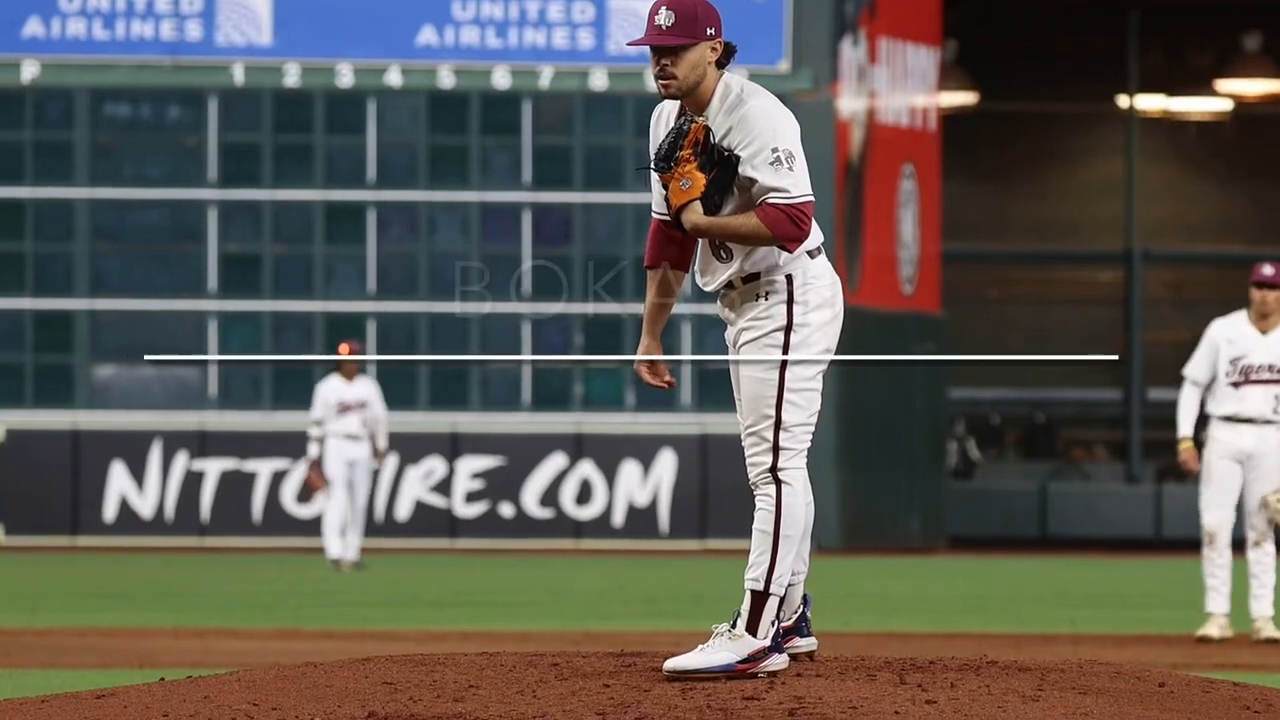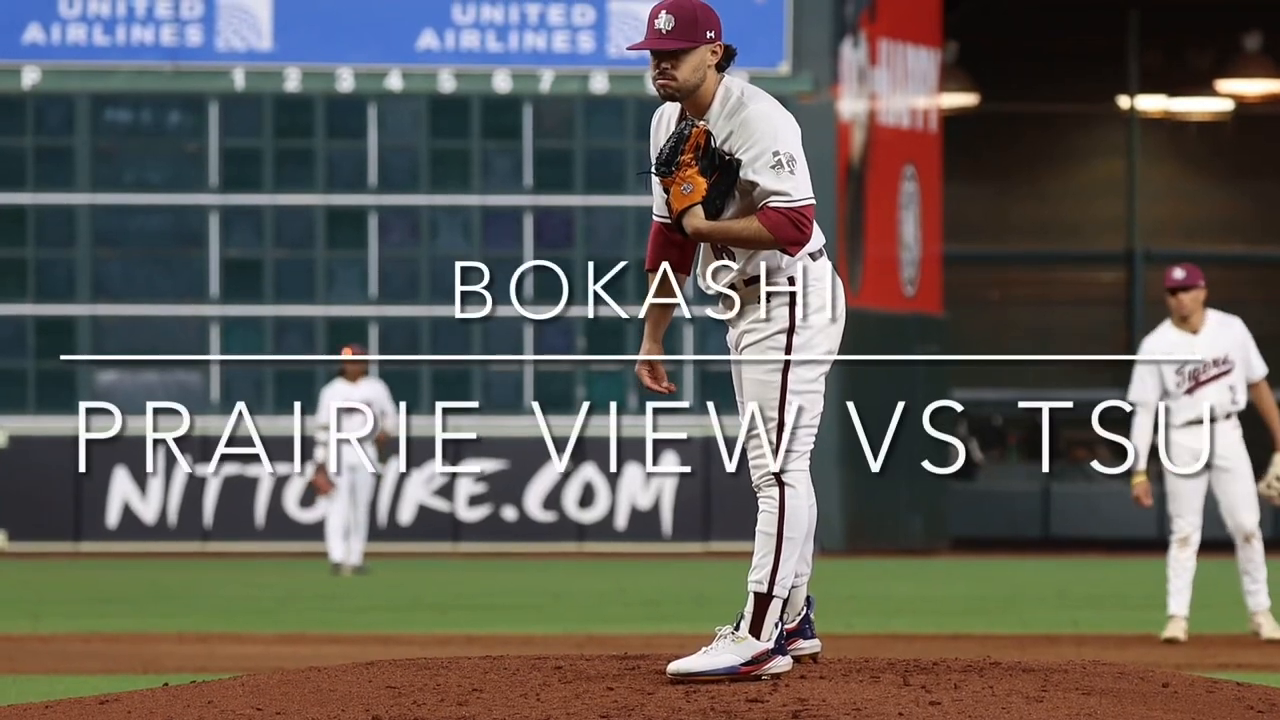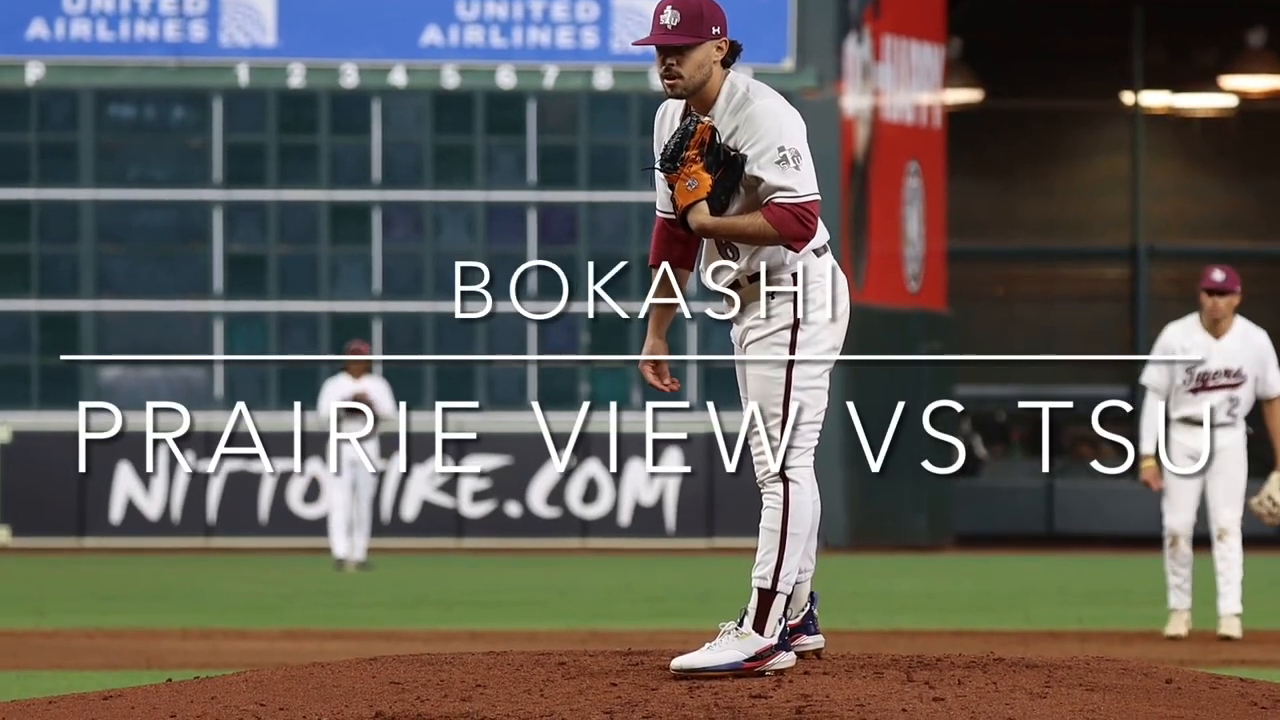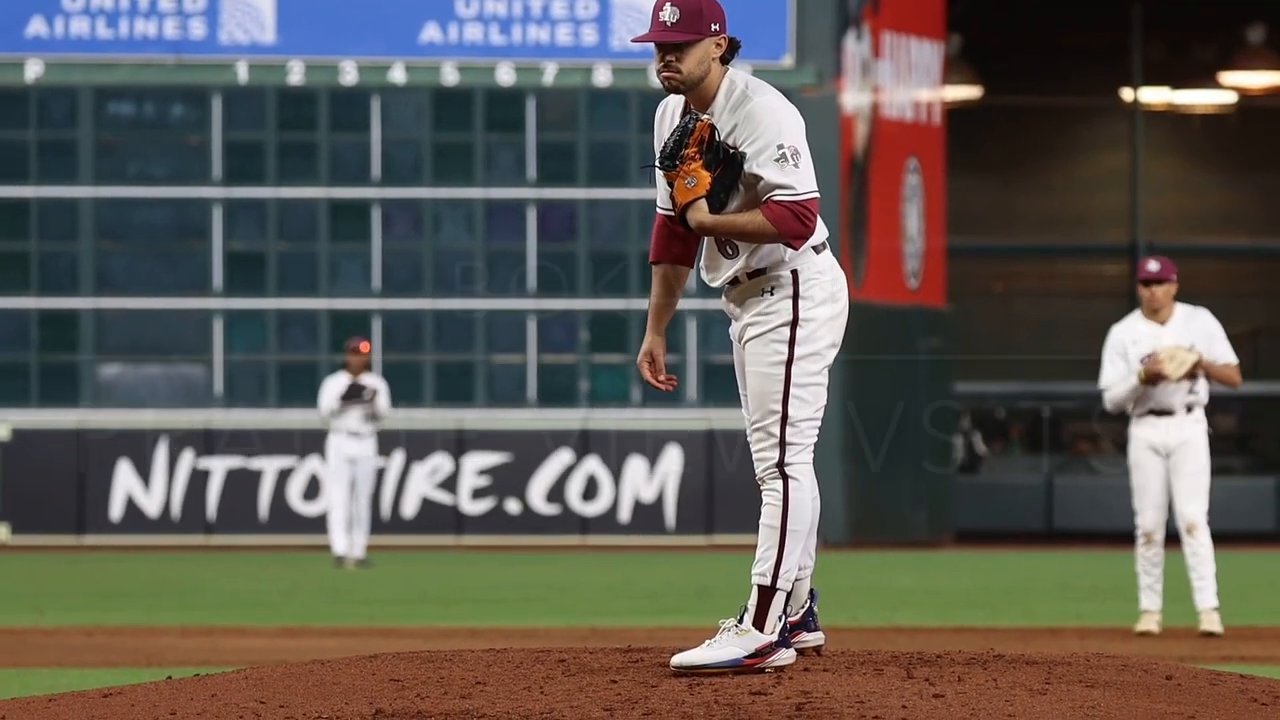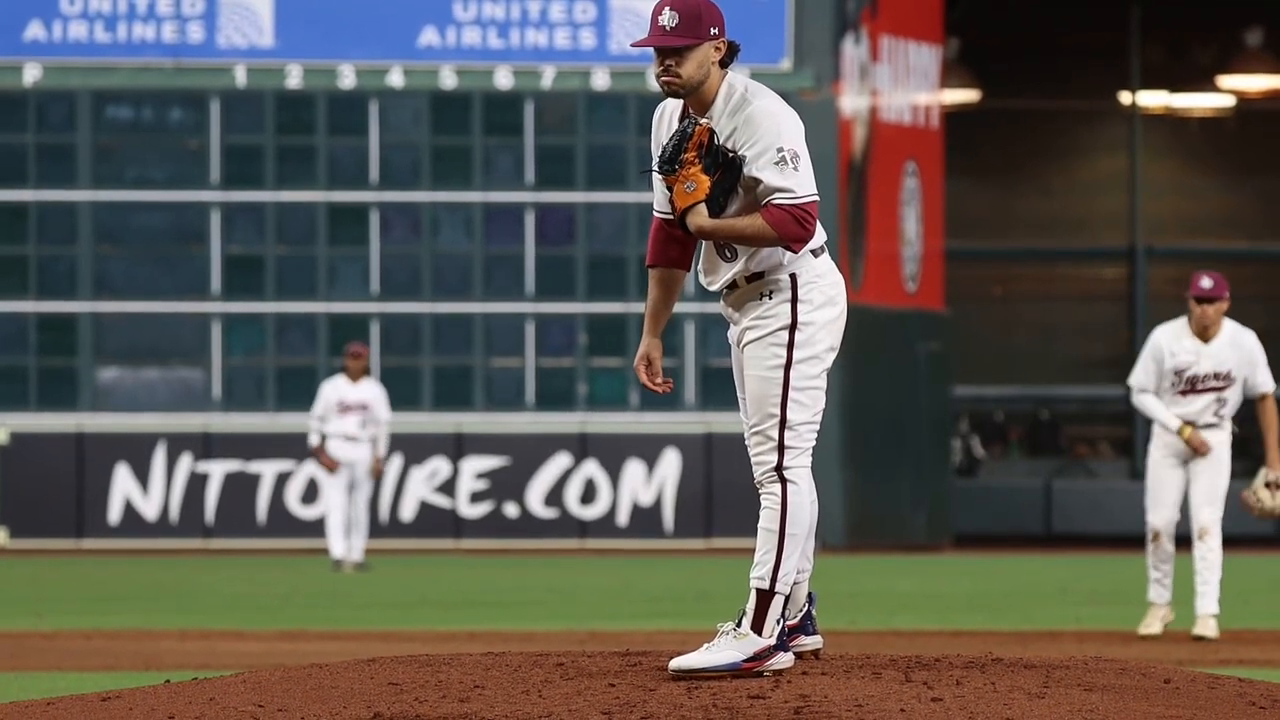
dt=1s
person 1, frame 1
left shoulder: (756, 114)
right shoulder: (666, 119)
left elbow: (791, 220)
right elbow: (667, 229)
left wrist: (701, 222)
right wrist: (651, 333)
left hip: (788, 297)
right hip: (741, 302)
left knee: (774, 464)
right knee: (773, 463)
left ankle: (756, 635)
right ankle: (788, 617)
person 1, frame 2
left shoulder: (757, 118)
right shoulder: (667, 122)
left elbow: (793, 225)
right elbow: (669, 235)
left wrist: (704, 227)
right wrist: (652, 337)
left hip: (791, 300)
right hip: (744, 305)
left knee: (777, 468)
right knee: (776, 467)
left ankle: (760, 638)
right ankle: (792, 620)
person 1, frame 3
left shoulder: (763, 114)
right shoulder: (671, 118)
left elbow: (798, 221)
right elbow: (672, 231)
left wrist: (709, 222)
right wrist: (656, 333)
left hip: (796, 296)
right hip: (748, 302)
left knee: (782, 464)
right knee: (778, 463)
left ankle: (764, 634)
right ankle: (796, 616)
person 1, frame 4
left shoulder: (761, 110)
right shoulder: (670, 114)
left elbow: (797, 218)
right elbow: (672, 226)
left wrist: (707, 220)
right wrist: (656, 329)
left hip: (794, 292)
right hip: (746, 297)
left knee: (781, 458)
right knee: (777, 457)
left ankle: (763, 630)
right ankle: (796, 611)
person 1, frame 5
left shoulder: (761, 114)
right shoulder: (668, 119)
left elbow: (798, 221)
right elbow: (669, 231)
left wrist: (707, 224)
right wrist: (651, 332)
left hip: (793, 296)
right hip: (744, 301)
left knee: (780, 462)
right knee: (775, 462)
left ankle: (763, 634)
right ankle: (794, 615)
person 2, frame 1
right shoulder: (1222, 330)
right elbow: (1192, 385)
right wrist: (1185, 439)
right hip: (1223, 436)
right knee: (1215, 524)
right ankle: (1217, 614)
person 2, frame 2
left shoulder: (1232, 328)
right shoulder: (1155, 345)
right elbow: (1143, 410)
right wrist: (1139, 471)
left hip: (1226, 435)
right hip: (1181, 441)
left knee: (1246, 524)
right knee: (1184, 530)
right ankle: (1177, 617)
person 2, frame 3
right shoulder: (1175, 336)
right elbow: (1154, 397)
right wrist: (1148, 456)
left hip: (1229, 439)
right hip: (1183, 438)
left knee: (1226, 526)
right knee: (1176, 526)
left ankle: (1230, 614)
right ankle: (1179, 610)
person 2, frame 4
left shoulder: (1201, 320)
right shoulder: (1121, 333)
left elbow: (1234, 377)
right elbow: (1111, 401)
left wrist: (1202, 363)
right wrist: (1142, 376)
left hip: (1189, 428)
right hip: (1145, 432)
left knee: (1191, 517)
right knee: (1149, 524)
left ankle: (1208, 608)
right ankle: (1150, 610)
person 2, frame 5
left shoulder: (1245, 342)
right shoulder: (1163, 338)
right elbow: (1140, 394)
right wrist: (1182, 429)
left hip: (1215, 437)
right hip: (1168, 436)
left knee: (1206, 524)
right knee: (1160, 522)
left ankle: (1207, 614)
right ankle: (1160, 605)
person 3, frame 1
left shoulder: (864, 42)
right shoulder: (846, 44)
left elbow: (865, 84)
right elbow: (844, 88)
left hip: (859, 119)
right hip: (849, 118)
left knee: (857, 194)
right knee: (848, 195)
left ankle: (855, 272)
right ankle: (849, 272)
person 3, frame 2
left shoulder: (865, 44)
right shoulder: (847, 46)
left elbow: (867, 87)
right elbow: (844, 89)
left hip: (860, 120)
right hip: (849, 120)
left knee: (858, 195)
right knee: (849, 201)
left ankle: (856, 275)
right ankle: (851, 273)
person 3, frame 3
left shoulder: (869, 39)
right shoulder: (851, 43)
left elbow: (870, 82)
right elbow: (849, 86)
left hip: (864, 116)
right hip: (853, 117)
left knee: (862, 189)
right knee: (852, 191)
left ankle: (861, 269)
right ankle: (855, 267)
person 3, frame 4
left shoulder: (867, 34)
right shoulder: (851, 37)
left elbow: (869, 78)
right elbow: (848, 81)
left wrist: (866, 103)
left hip: (864, 113)
right hip: (853, 114)
left knee: (862, 183)
right knee: (853, 183)
left ankle: (860, 266)
right ankle: (855, 264)
person 3, frame 5
left shoulder: (865, 39)
right shoulder: (848, 43)
left elbow: (868, 82)
right elbow: (846, 85)
left wrist: (864, 106)
left hip: (861, 115)
right hip: (850, 116)
left knee: (860, 188)
right knee: (850, 189)
left ankle: (858, 270)
right ankle: (853, 270)
person 4, frame 1
left shoulder: (370, 385)
right shoulder: (326, 386)
left elbow: (380, 418)
right elbow: (316, 423)
left wrist: (381, 449)
right wrist: (314, 458)
left hip: (363, 450)
right hip: (336, 448)
left knee: (359, 504)
right knee: (336, 501)
left ankle: (352, 555)
right ankle: (335, 556)
person 4, frame 2
left shoulder: (377, 387)
right shoulder: (330, 390)
left elbow: (390, 415)
right elbow: (322, 427)
left wrist: (385, 432)
right wrist: (320, 463)
left hip: (366, 452)
right hip: (338, 451)
left knee: (361, 507)
right knee: (337, 505)
left ankle: (355, 560)
right ankle: (337, 560)
person 4, frame 3
left shoulder: (379, 384)
right shoulder: (333, 384)
left elbow: (390, 413)
right elbow: (324, 414)
left wrist: (369, 403)
right wrist: (345, 406)
left hip: (368, 447)
right hip: (341, 446)
left knee: (364, 503)
right knee: (340, 501)
left ankle: (359, 556)
right ankle: (341, 555)
person 4, frame 4
left shoulder: (377, 383)
right shoulder: (332, 382)
left elbow: (383, 413)
right elbow: (324, 412)
left wrist: (374, 398)
right wrist: (344, 398)
left hip: (366, 445)
right hip: (339, 443)
left knee: (363, 500)
right knee: (338, 499)
left ankle: (358, 553)
right ankle: (340, 552)
person 4, frame 5
left shoulder: (376, 389)
right shoulder: (330, 386)
left elbow: (383, 424)
right elbow: (316, 418)
left wrist: (380, 458)
right wrist: (316, 448)
left hip: (364, 451)
right hip: (335, 449)
left knee: (361, 505)
right knee: (336, 503)
left ankle: (357, 557)
right ankle: (338, 556)
